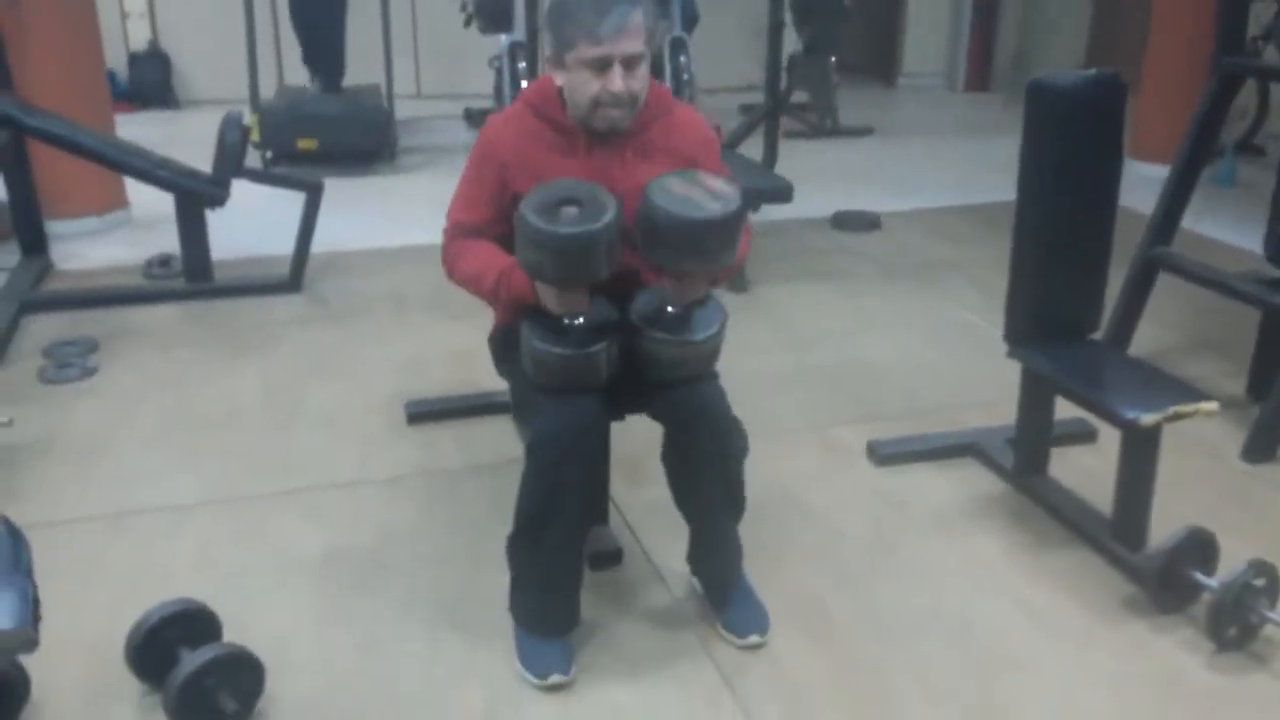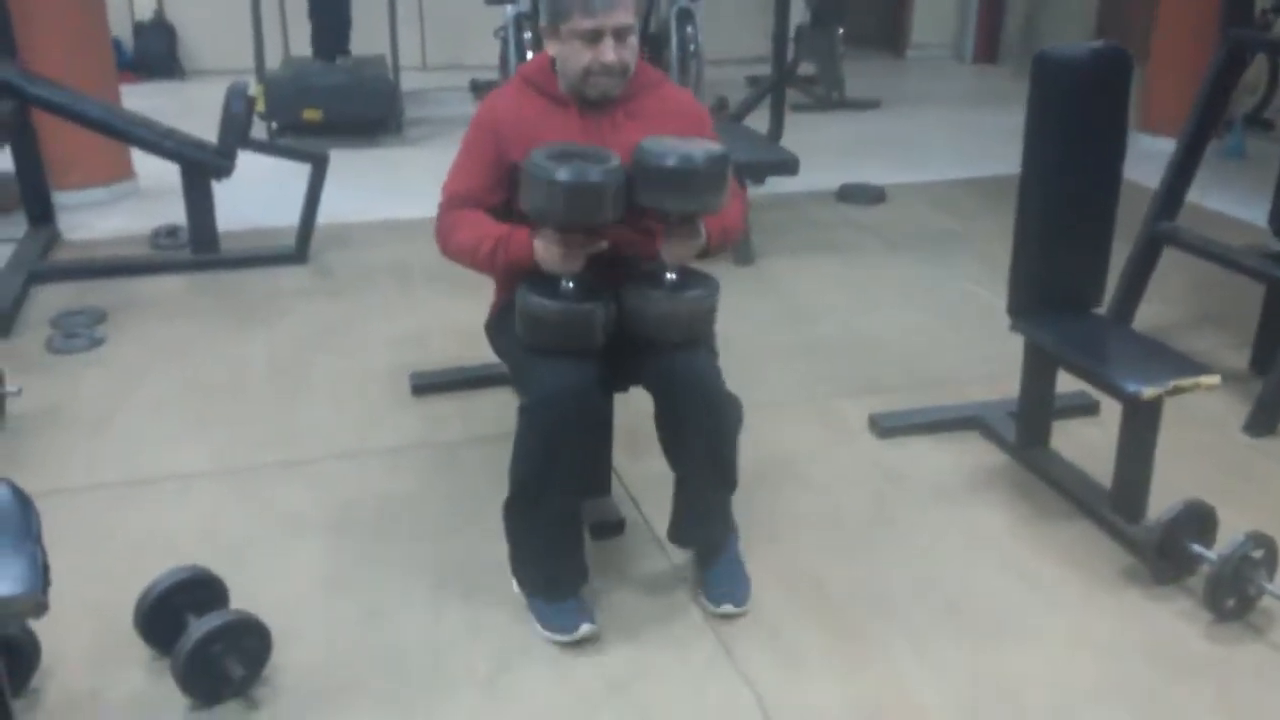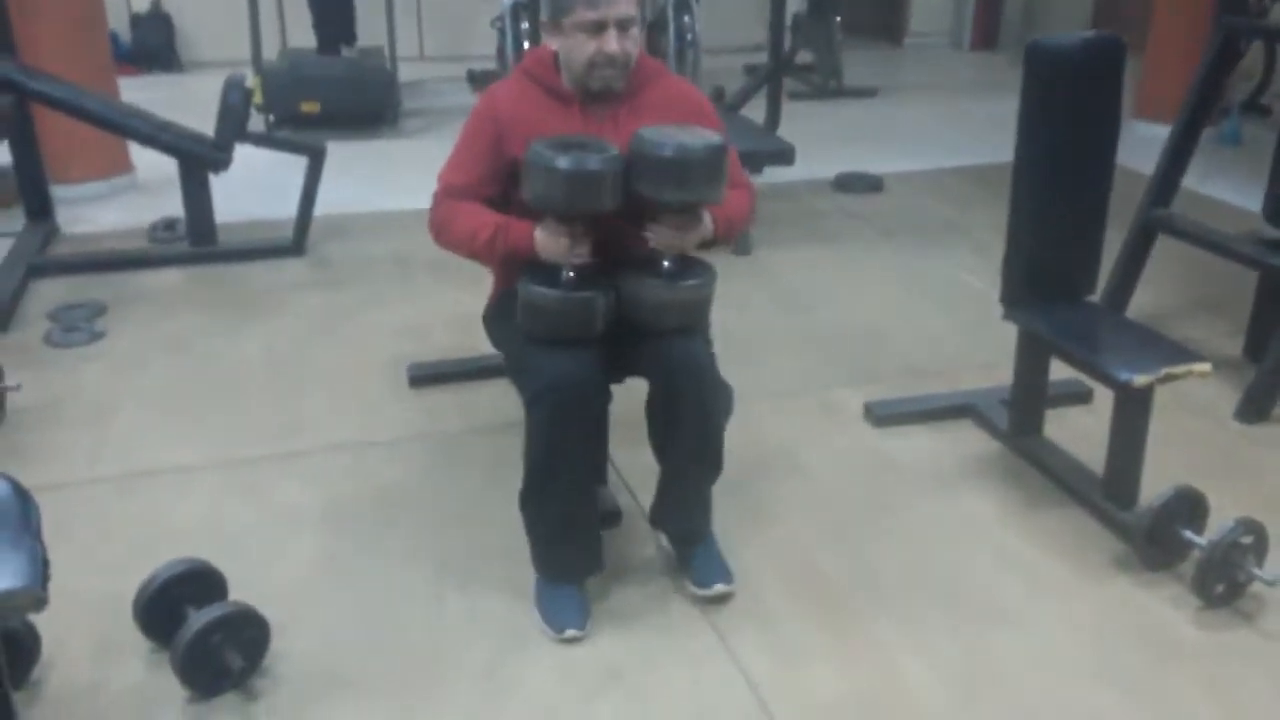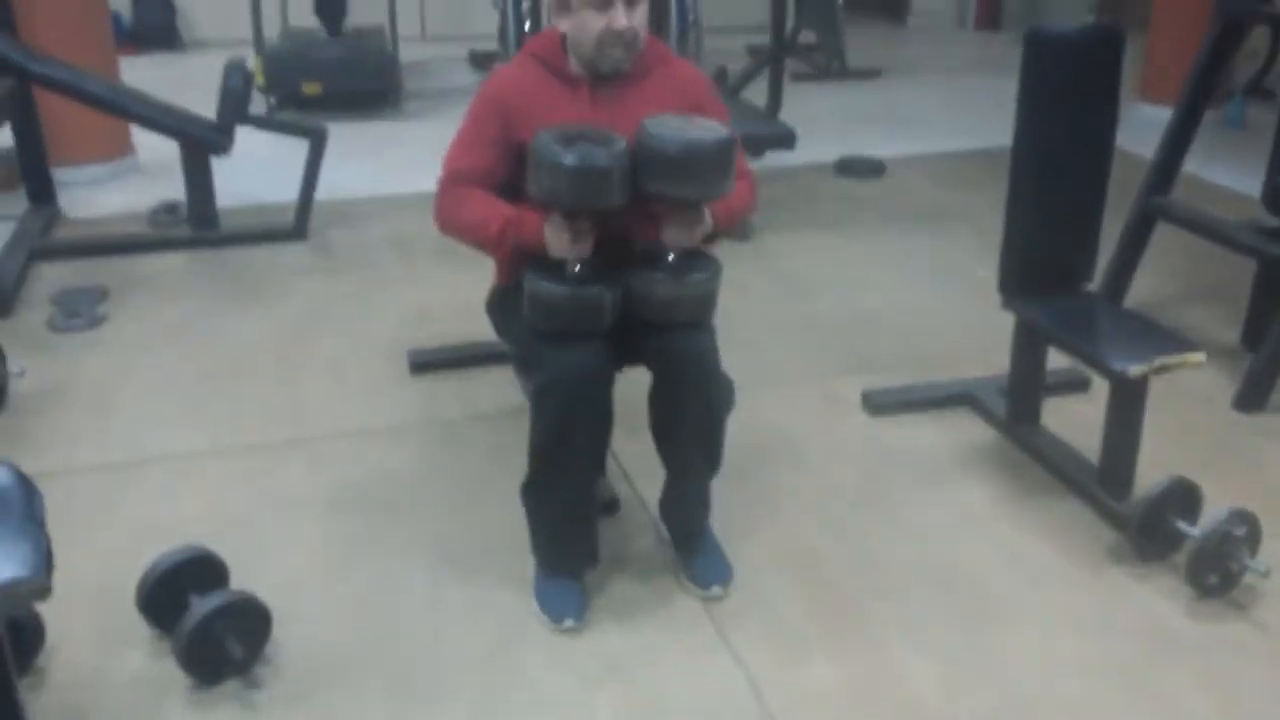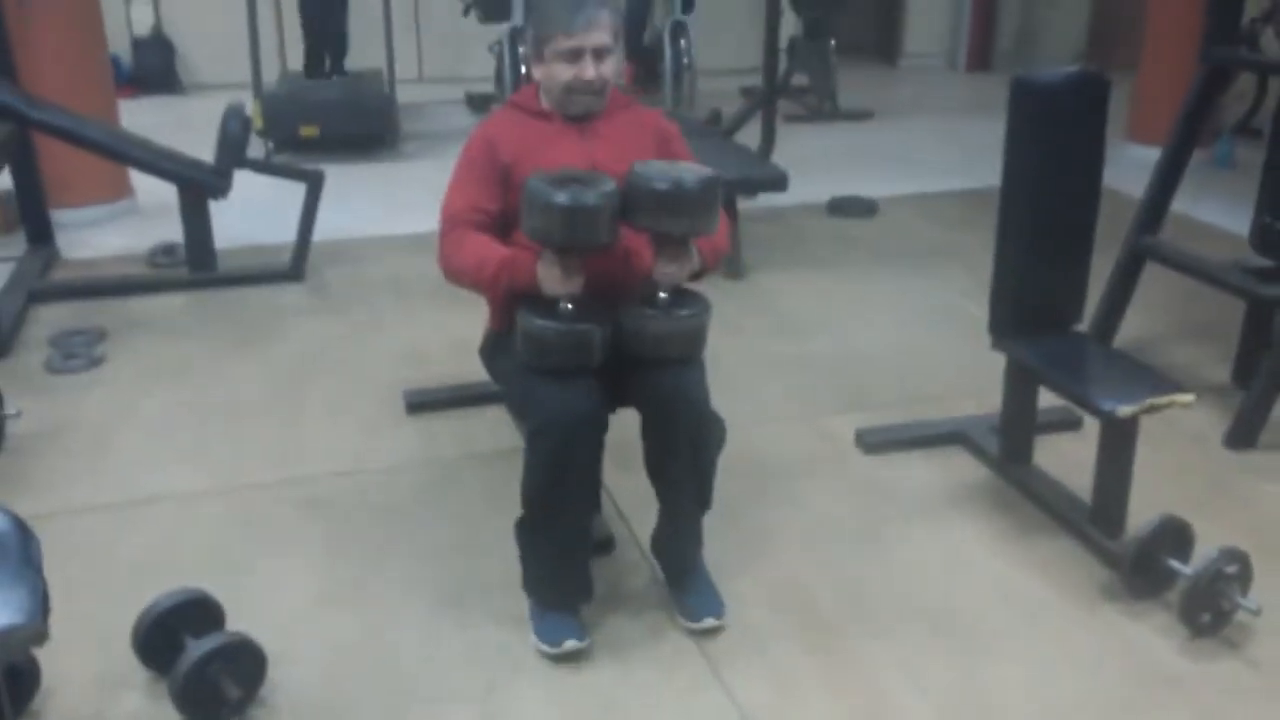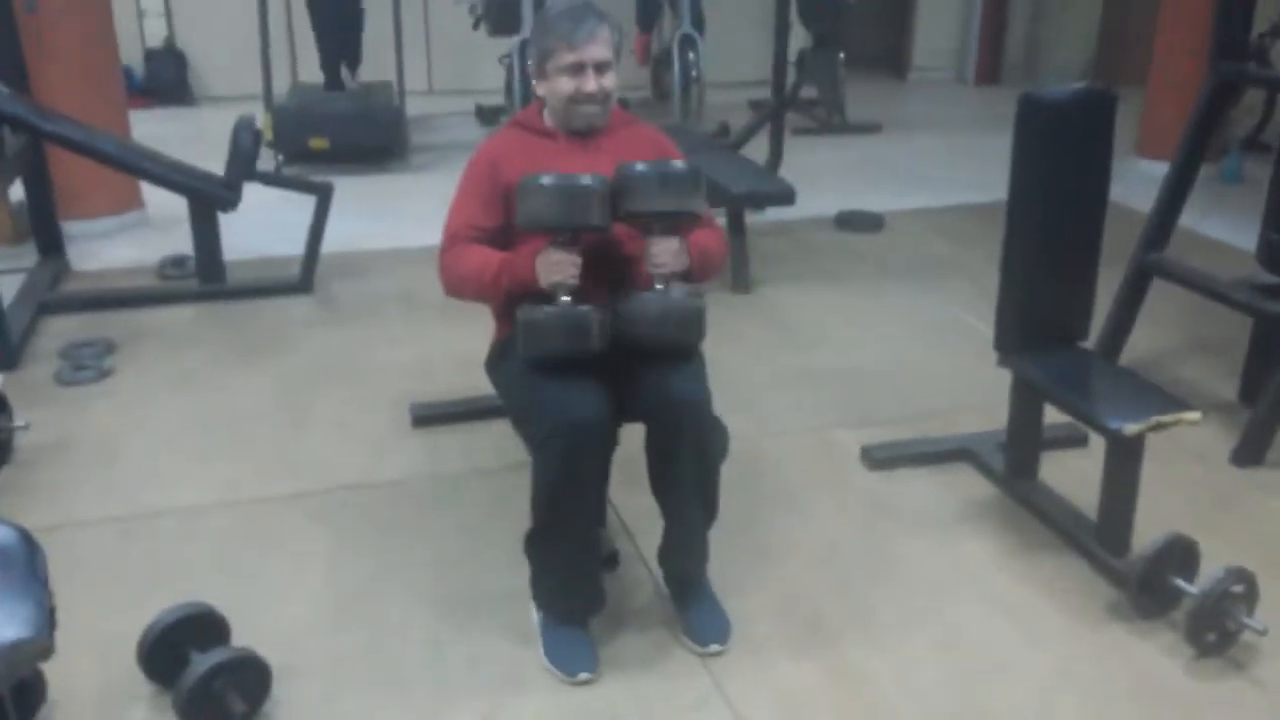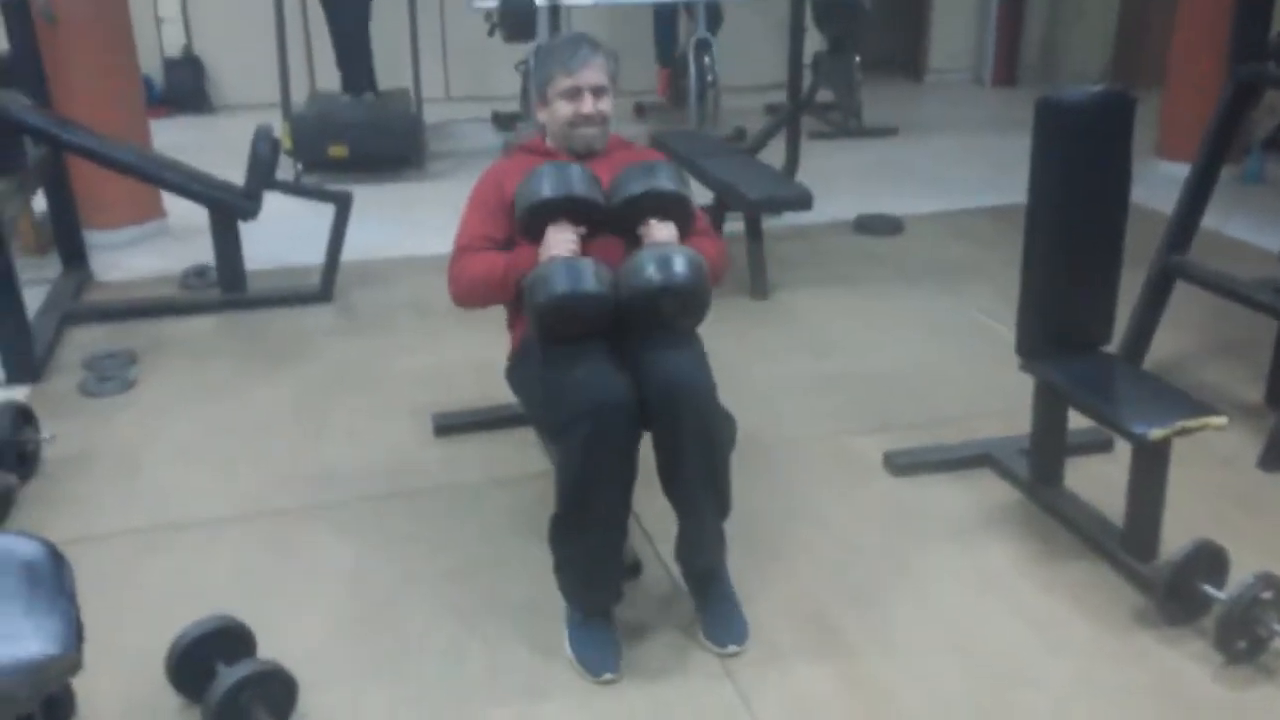
dt=0.3s
person 1, frame 1
left shoulder: (685, 131)
right shoulder: (509, 137)
right elbow: (463, 242)
left wrist: (705, 269)
right wrist: (527, 285)
left knee: (706, 419)
right knee: (567, 433)
left ankle: (721, 573)
right ankle: (540, 613)
person 1, frame 2
left shoulder: (676, 106)
right shoulder: (507, 111)
left elbow: (729, 202)
right elbow: (455, 221)
left wrist: (702, 233)
right wrist: (528, 249)
left knee: (698, 383)
right knee: (562, 393)
left ankle: (712, 541)
right ankle: (547, 575)
person 1, frame 3
left shoulder: (678, 99)
right shoulder: (508, 105)
left elbow: (736, 194)
right elbow: (450, 212)
left wrist: (704, 225)
right wrist: (530, 238)
left knee: (691, 370)
right knee: (565, 382)
left ankle: (689, 530)
right ankle: (560, 562)
person 1, frame 4
left shoulder: (683, 83)
right shoulder: (514, 88)
left elbow: (736, 178)
right elbow: (457, 199)
left wrist: (705, 217)
right wrist: (537, 232)
left knee: (696, 363)
right knee: (572, 375)
left ankle: (689, 522)
right ankle: (560, 554)
person 1, frame 5
left shoulder: (651, 128)
right shoulder: (499, 135)
left elbow: (712, 221)
right elbow: (457, 244)
left wrist: (692, 255)
right wrist: (530, 271)
left knee: (685, 400)
right knee: (565, 414)
left ankle: (682, 556)
right ankle: (553, 590)
person 1, frame 6
left shoulder: (651, 146)
right shoulder: (502, 154)
left elbow: (710, 240)
right elbow: (456, 265)
left wrist: (684, 256)
right wrist: (530, 268)
left knee: (687, 407)
right knee: (577, 423)
left ankle: (688, 573)
right ankle: (562, 602)
person 1, frame 7
left shoulder: (647, 165)
right shoulder: (507, 177)
left elbow: (713, 251)
right elbow: (465, 279)
left wrist: (679, 249)
right wrist: (533, 260)
right hip: (558, 333)
left knee: (690, 397)
right knee: (602, 408)
left ankle: (707, 569)
right ankle: (587, 598)
